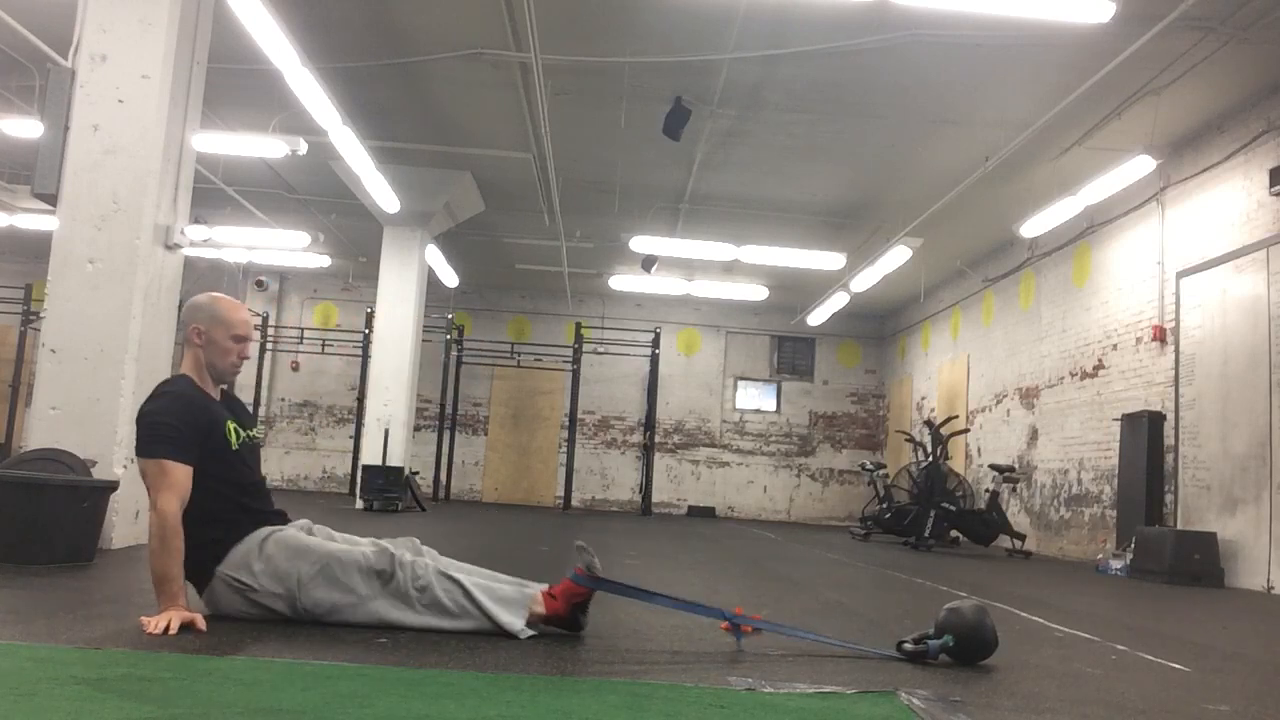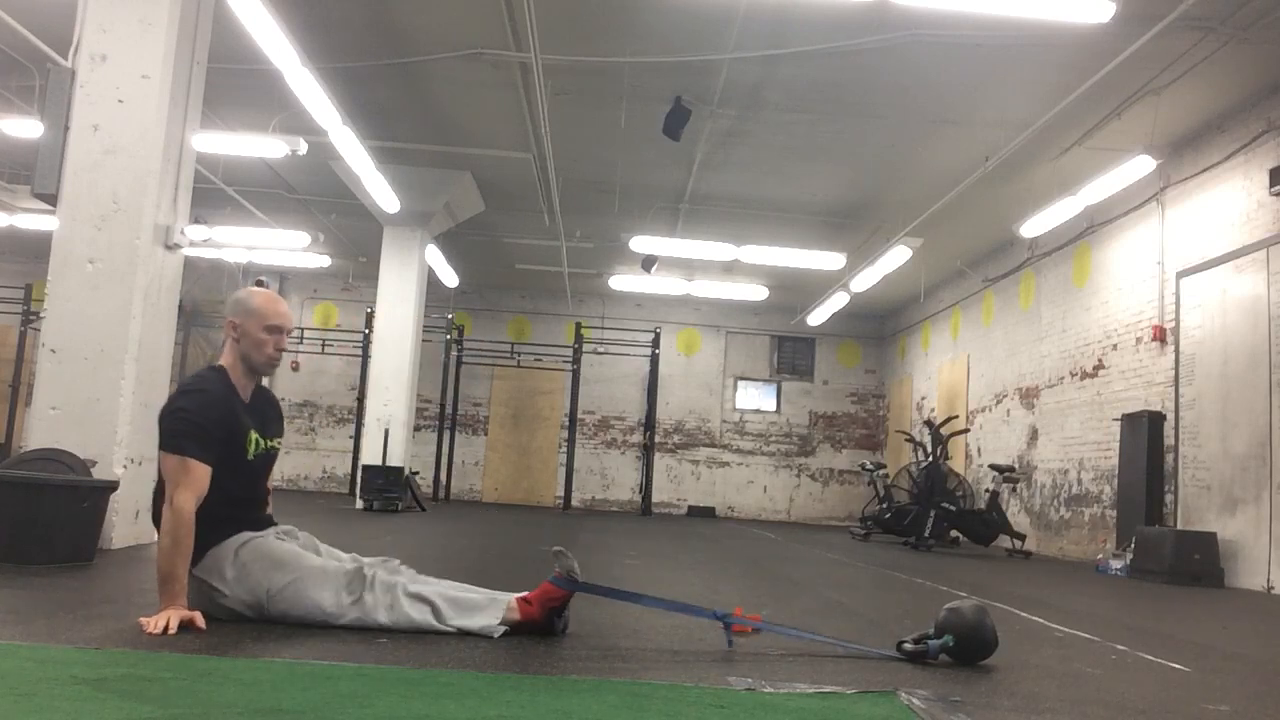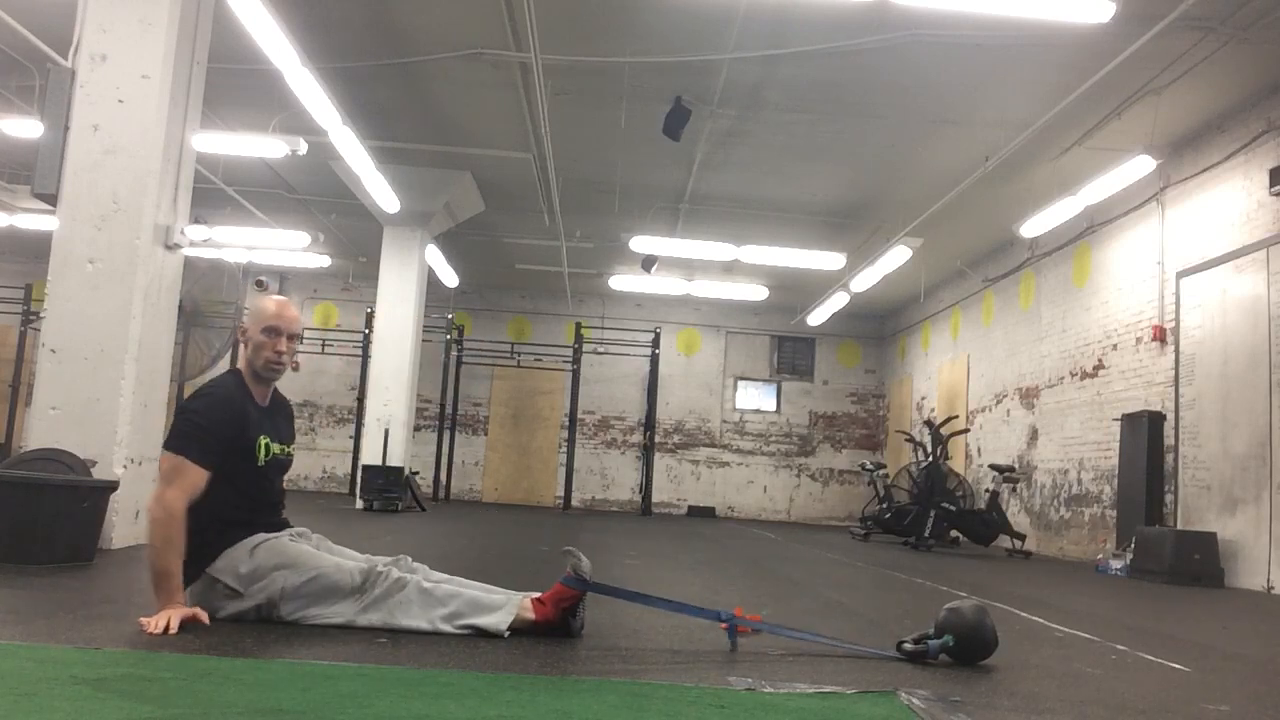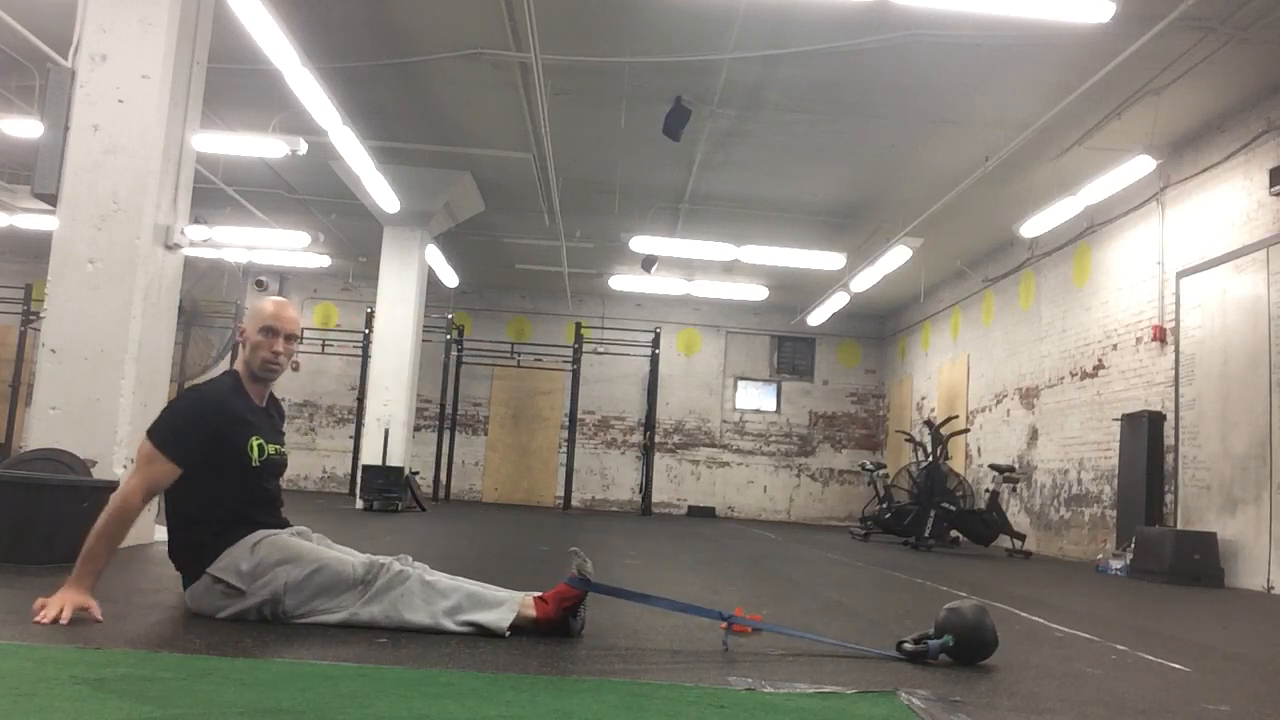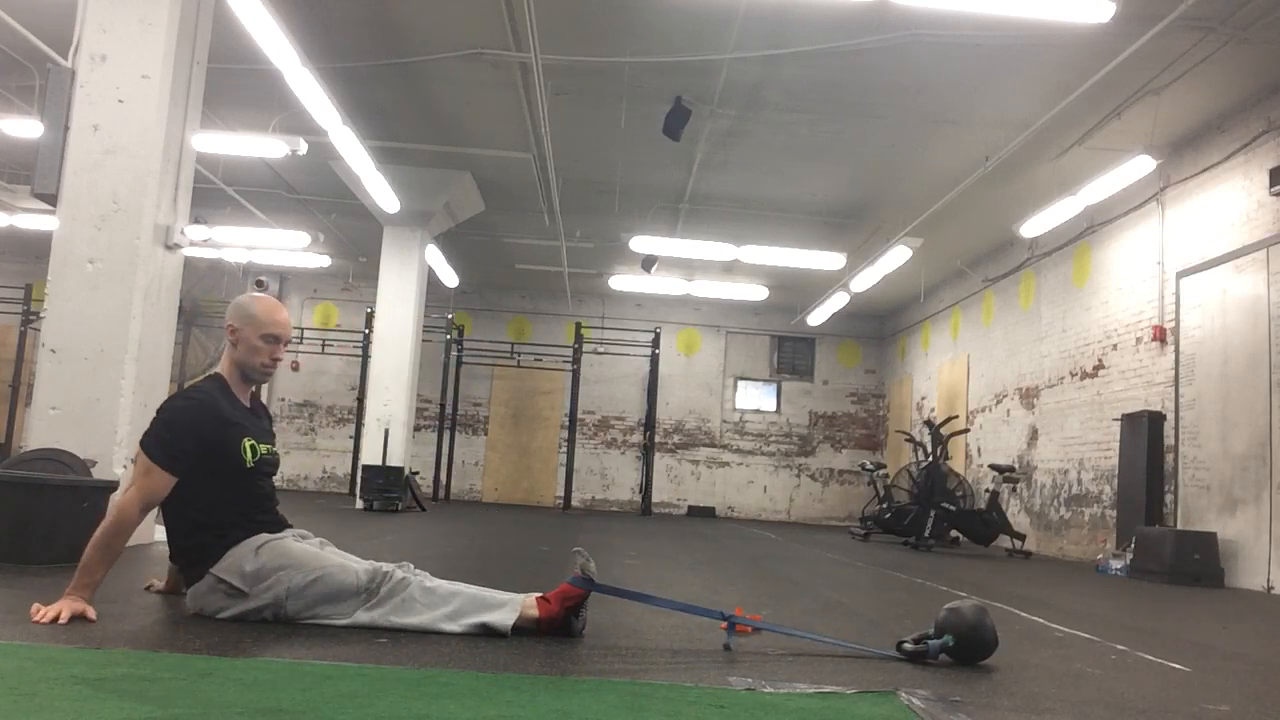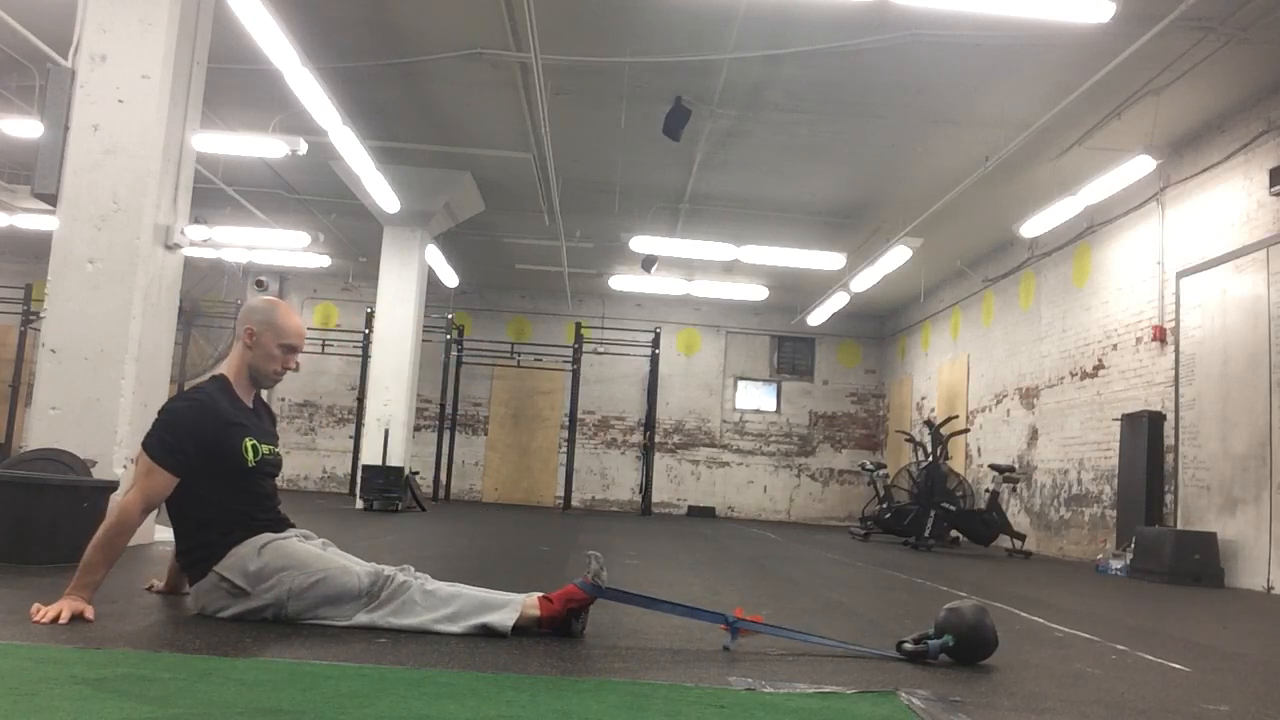
dt=0.3s
person 1, frame 1
left shoulder: (227, 405)
right shoulder: (172, 407)
right elbow: (166, 507)
right wrist: (172, 602)
left hip: (276, 536)
right hip: (239, 563)
left knee: (403, 557)
right knee: (388, 573)
left ankle: (543, 601)
right ankle: (545, 606)
person 1, frame 2
left shoulder: (266, 405)
right shoulder: (200, 401)
right elbow: (181, 504)
left wrist: (271, 554)
right wrist: (173, 602)
left hip: (263, 538)
right hip: (217, 563)
left knee: (381, 575)
right knee: (357, 590)
left ankle: (520, 607)
right ankle: (520, 613)
person 1, frame 3
left shoulder: (280, 408)
right shoulder: (214, 406)
right elbow: (168, 503)
right wrist: (171, 598)
left hip: (276, 541)
right hip: (226, 567)
left knee: (397, 571)
right knee: (373, 587)
left ankle: (533, 608)
right ankle: (536, 613)
person 1, frame 4
left shoulder: (271, 410)
right shoulder: (203, 406)
right elbow: (133, 495)
left wrist: (195, 571)
right wrist: (78, 584)
left hip: (277, 541)
right hip: (228, 565)
left knee: (391, 573)
right knee: (377, 581)
left ankle: (532, 608)
right ankle: (534, 612)
person 1, frame 5
left shoulder: (256, 412)
right shoulder: (192, 410)
right elbow: (133, 505)
left wrist: (177, 579)
right wrist: (78, 594)
left hip: (280, 545)
right hip: (232, 569)
left knee: (391, 580)
right knee: (381, 589)
left ankle: (535, 610)
right ankle: (539, 611)
person 1, frame 6
left shoulder: (260, 413)
right shoulder: (195, 411)
right elbow: (135, 505)
left wrist: (176, 579)
right wrist: (77, 594)
left hip: (284, 544)
right hip: (236, 568)
left knee: (390, 582)
right knee: (382, 591)
left ankle: (536, 608)
right ankle: (541, 611)
